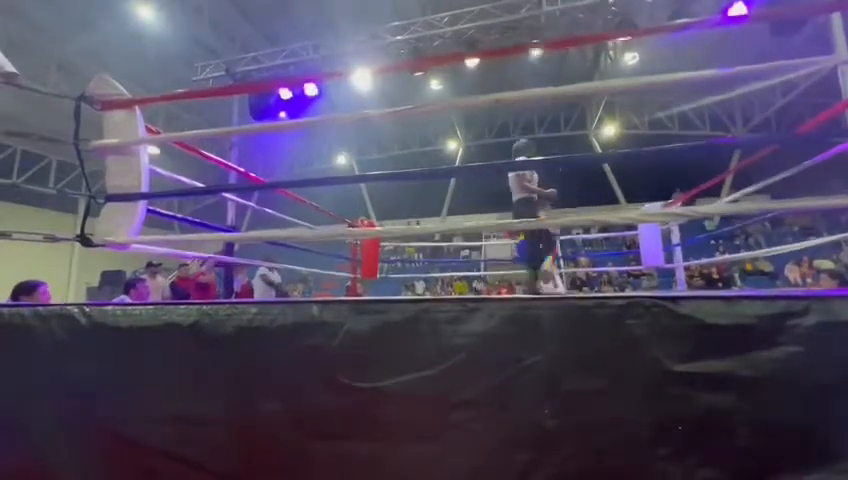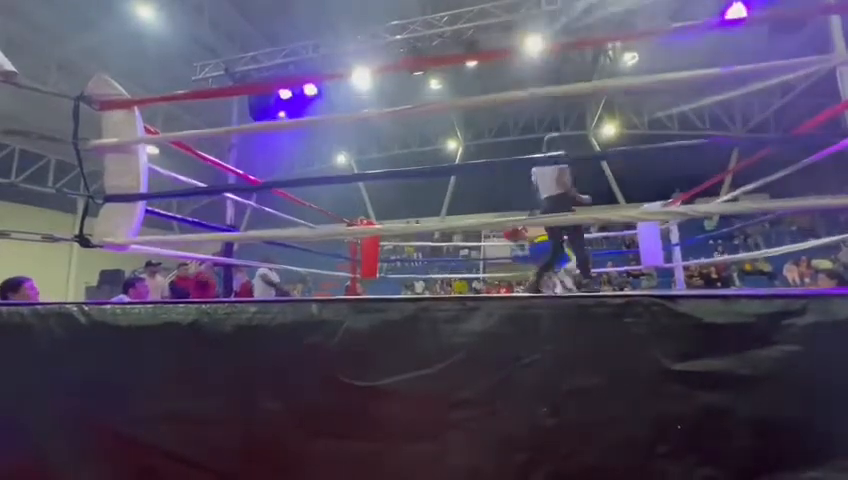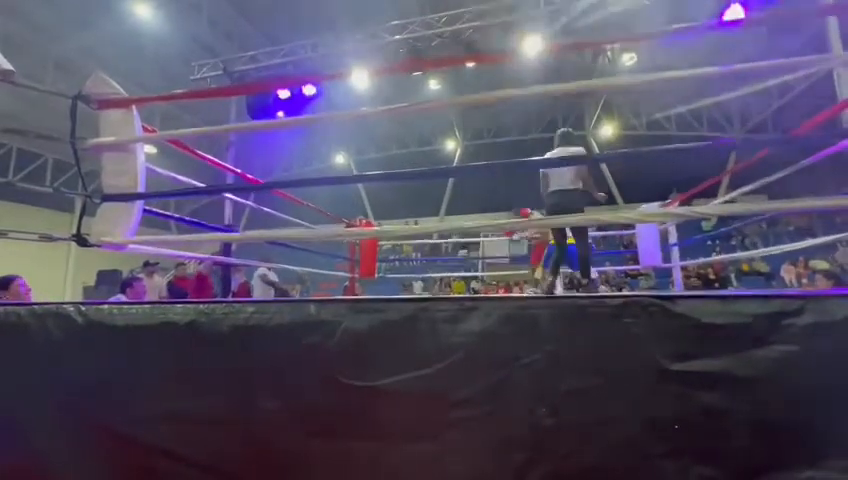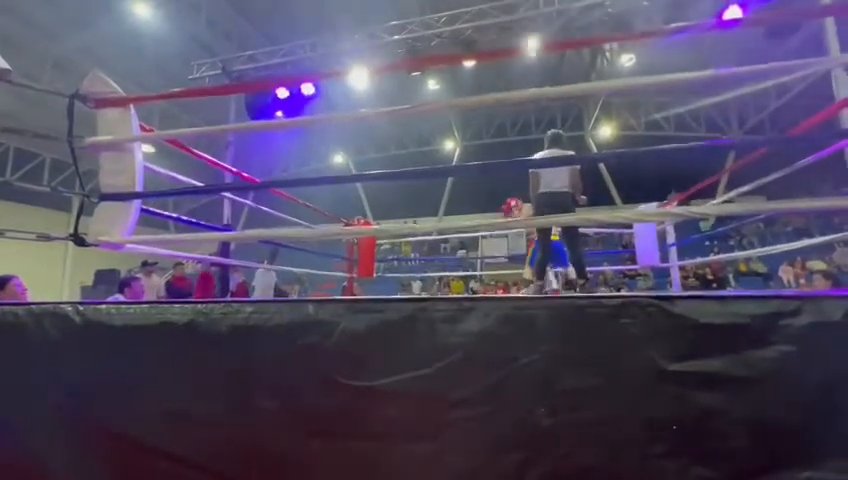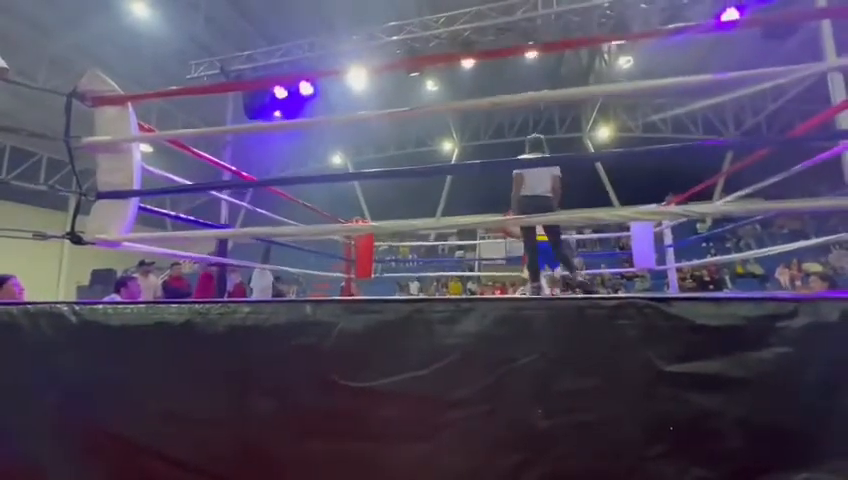
dt=0.3s
person 1, frame 1
right shoulder: (523, 161)
right elbow: (522, 185)
right wrist: (545, 192)
left hip: (522, 208)
right hip: (526, 208)
left knee: (535, 246)
right knee: (547, 242)
left ankle: (532, 283)
person 1, frame 2
left shoulder: (537, 167)
left elbow: (538, 191)
right elbow: (562, 181)
right wrist: (579, 197)
left hip: (547, 208)
right hip: (561, 204)
left knee: (556, 250)
right knee: (578, 245)
left ankle: (535, 282)
right ankle: (586, 282)
person 1, frame 3
left shoulder: (547, 157)
right shoulder: (579, 151)
left elbow: (543, 186)
right elbow: (583, 176)
left wrist: (549, 203)
right wrist: (596, 194)
left hip: (552, 201)
right hip: (573, 199)
left knee: (560, 246)
right knee: (582, 243)
left ankle: (551, 281)
right ankle: (586, 283)
person 1, frame 4
left shoulder: (538, 157)
right shoulder: (571, 155)
left elbow: (533, 186)
right elbow: (575, 182)
left wrist: (535, 207)
right wrist: (579, 198)
left hip: (543, 201)
right hip: (564, 201)
left knee: (544, 247)
right knee: (574, 245)
left ankle: (538, 285)
right ankle: (583, 283)
person 1, frame 5
left shoulder: (521, 160)
left elbow: (516, 188)
right elbow: (556, 189)
left wrist: (514, 210)
right wrist: (554, 205)
left hip: (526, 204)
right hip: (546, 204)
left knee: (531, 248)
right knee: (556, 245)
left ankle: (535, 285)
right ankle: (575, 277)
